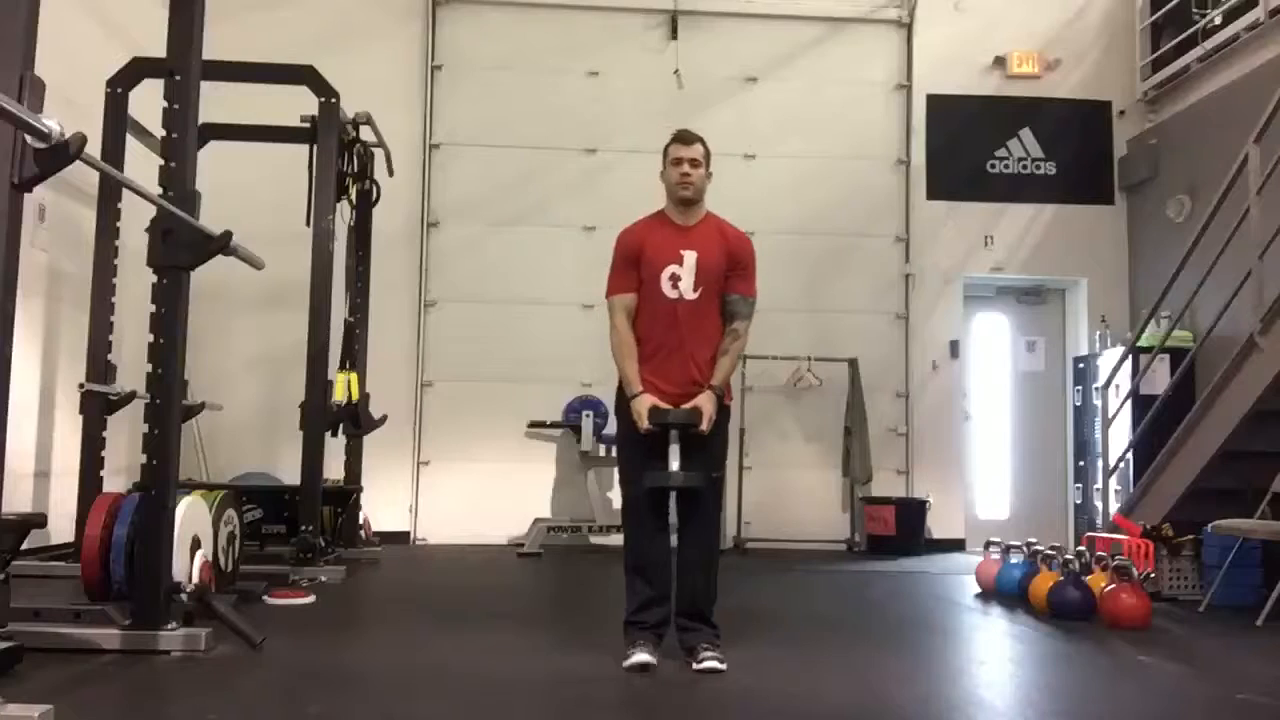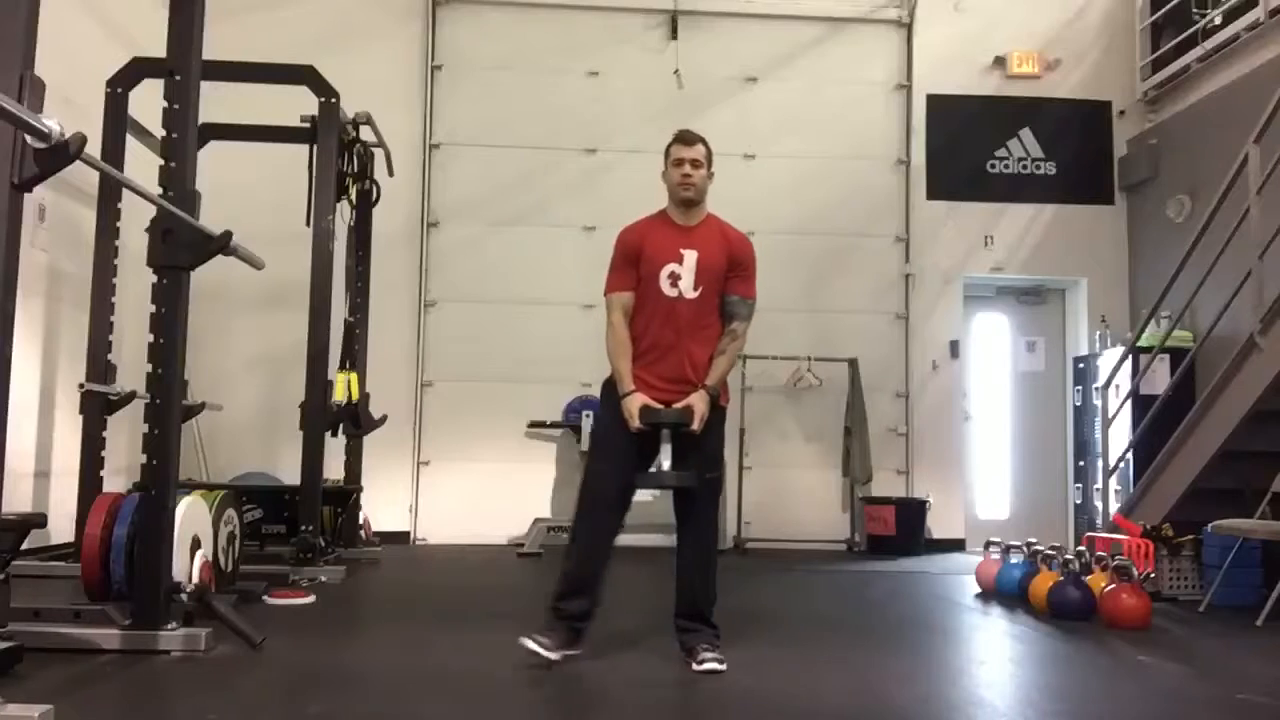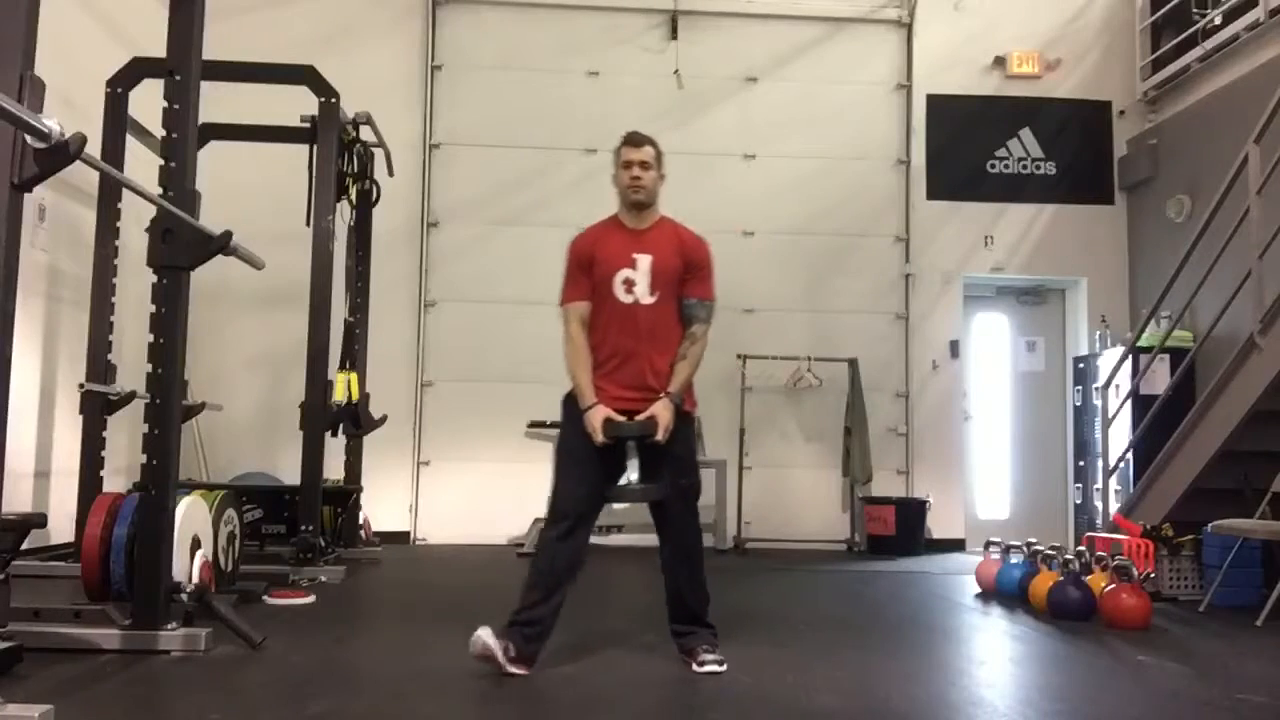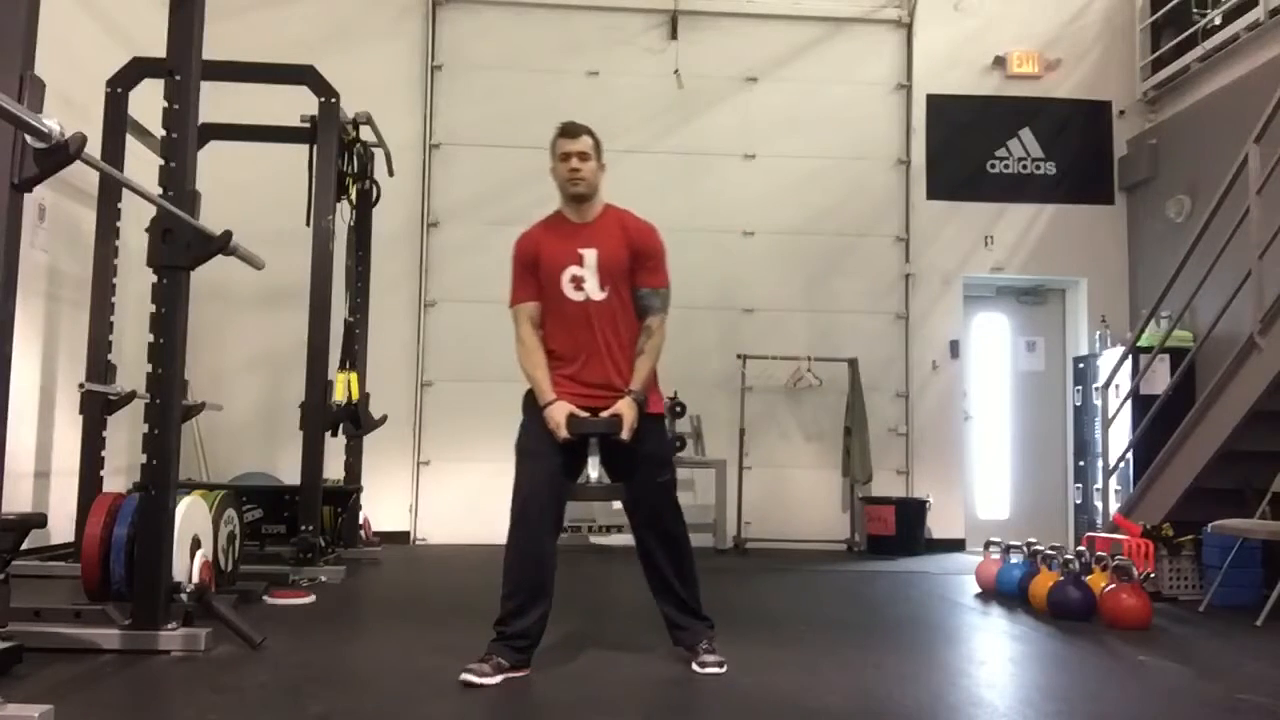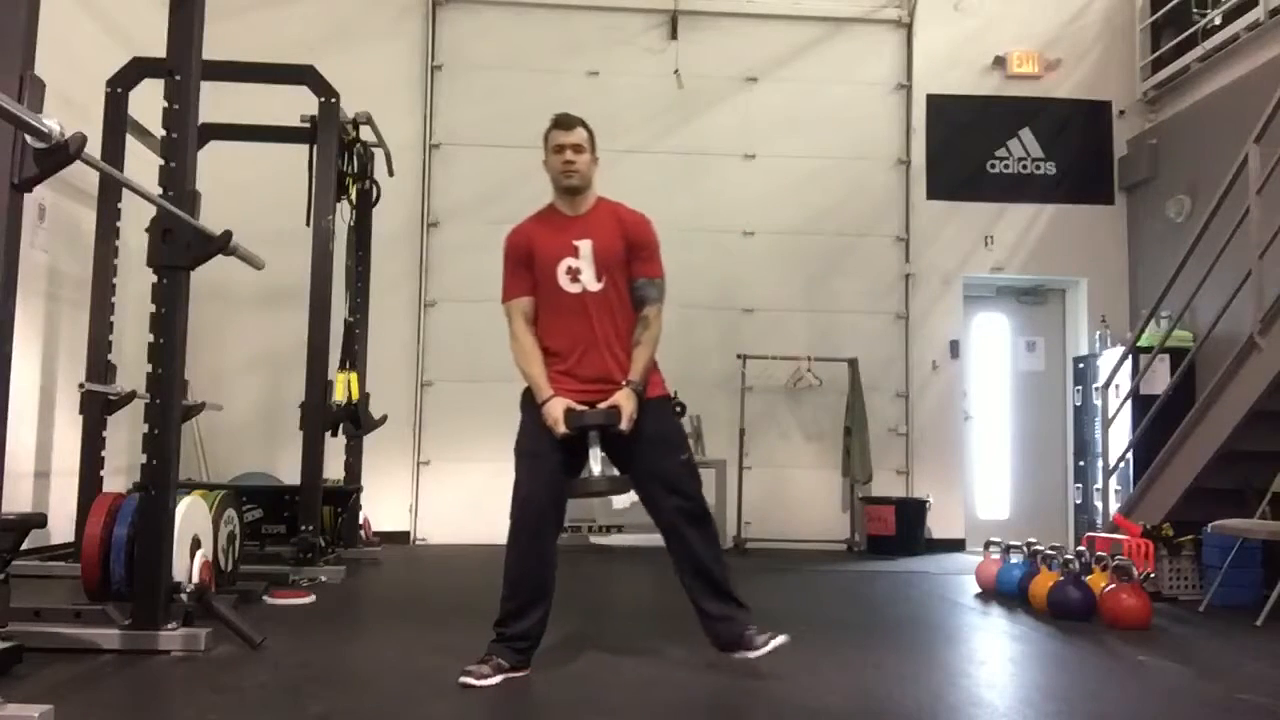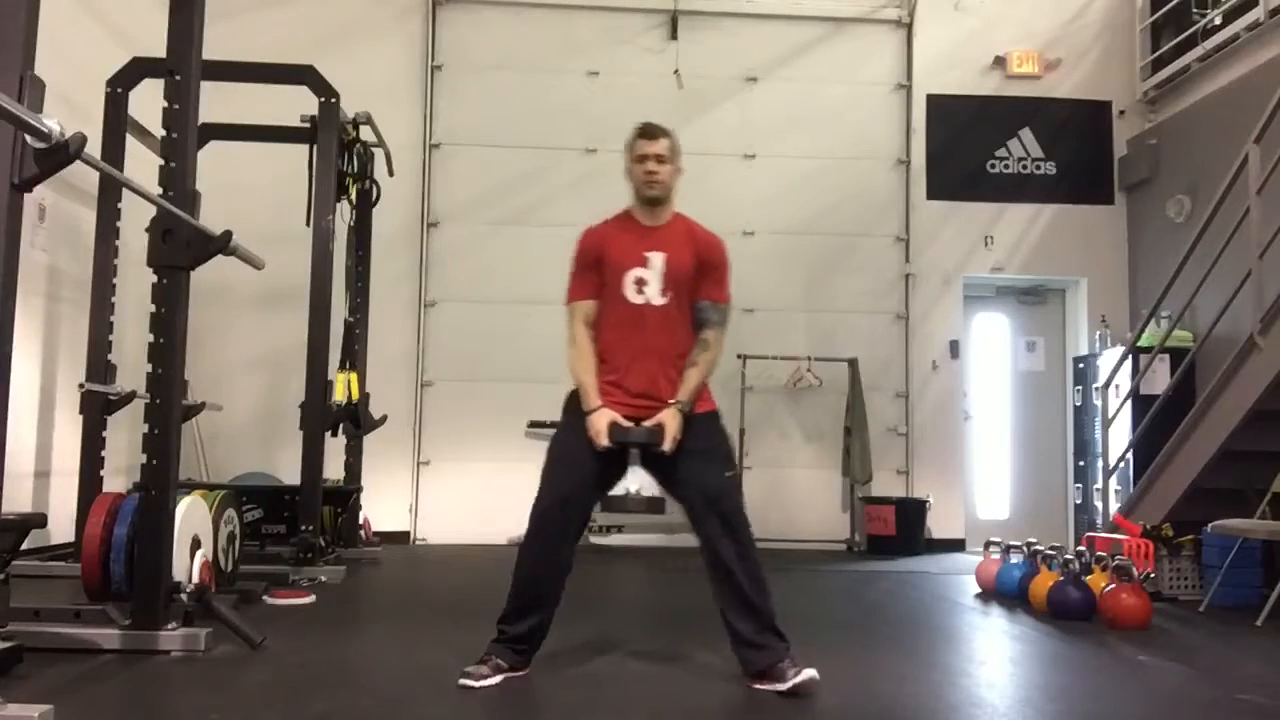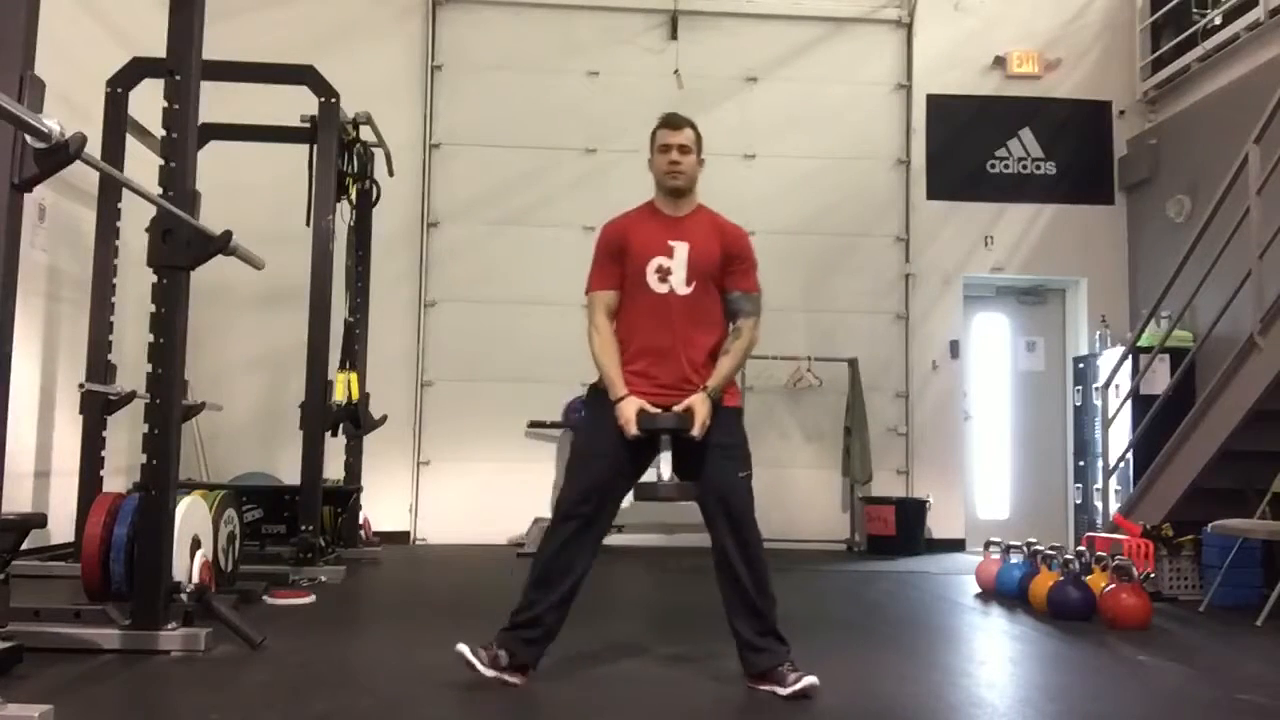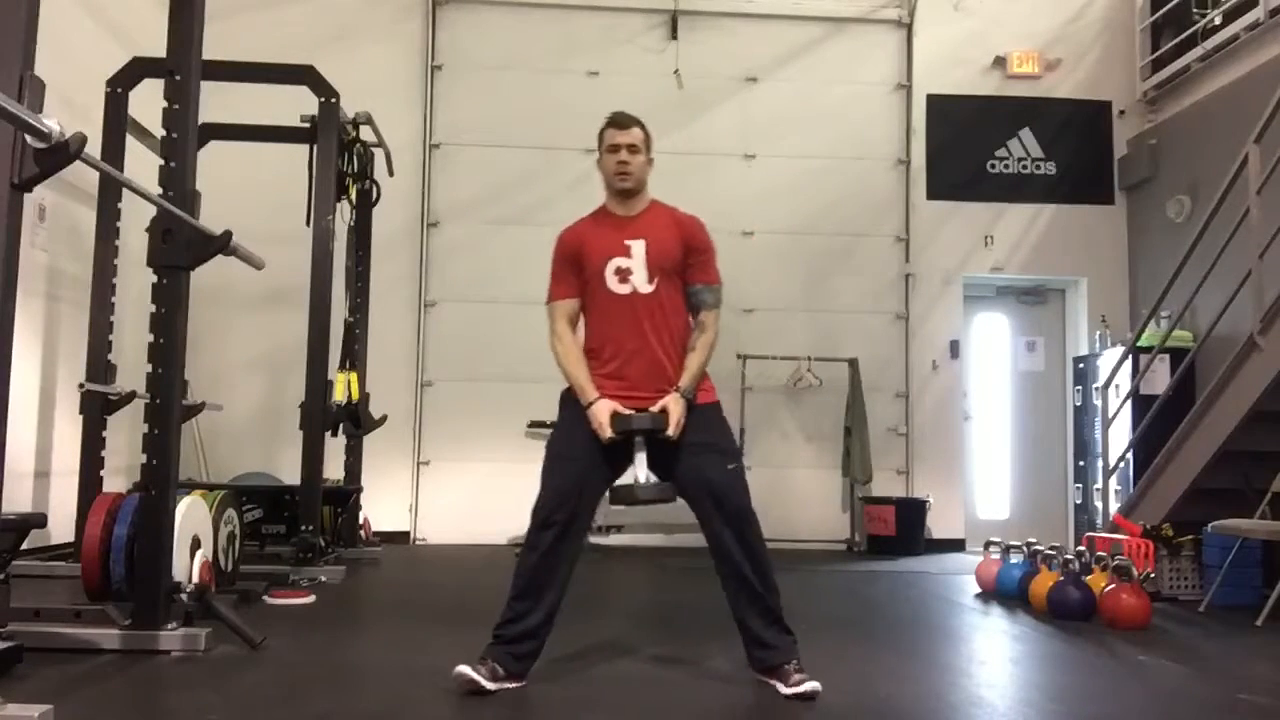
dt=0.3s
person 1, frame 1
left shoulder: (735, 244)
right shoulder: (635, 239)
left elbow: (738, 326)
right elbow: (621, 321)
left wrist: (713, 392)
right wrist: (636, 392)
left hip: (705, 401)
right hip: (643, 398)
left knee: (700, 517)
right knee: (644, 516)
left ankle: (698, 633)
right ankle: (644, 630)
person 1, frame 2
left shoulder: (736, 246)
right shoulder: (635, 238)
left elbow: (737, 327)
right elbow: (619, 317)
left wrist: (707, 392)
right wrist: (629, 390)
left hip: (700, 401)
right hip: (632, 394)
left knee: (699, 519)
right knee: (598, 507)
left ankle: (698, 634)
right ankle: (566, 626)
person 1, frame 3
left shoulder: (690, 247)
right shoulder: (587, 245)
left elbow: (697, 331)
right elbow: (576, 329)
left wrist: (669, 399)
right wrist: (589, 404)
left hip: (668, 407)
right hip: (595, 405)
left knee: (680, 525)
right knee: (566, 520)
left ankle: (695, 636)
right ankle: (520, 642)
person 1, frame 4
left shoulder: (639, 235)
right shoulder: (532, 244)
left elbow: (654, 323)
right elbow: (527, 329)
left wrist: (633, 397)
right wrist: (549, 401)
left hip: (633, 403)
right hip: (555, 405)
left knee: (659, 521)
right knee: (531, 523)
left ankle: (694, 633)
right ankle: (511, 648)
person 1, frame 5
left shoulder: (632, 226)
right shoulder: (524, 239)
left elbow: (651, 314)
right elbow: (521, 325)
left wrist: (632, 389)
right wrist: (546, 396)
left hip: (635, 395)
right hip: (555, 401)
left knee: (683, 508)
right knee: (532, 520)
left ankle: (732, 629)
right ankle: (510, 650)
person 1, frame 6
left shoulder: (705, 246)
right shoulder: (596, 242)
left elbow: (710, 337)
right elbow: (581, 329)
left wrist: (679, 407)
right wrist: (594, 407)
left hip: (683, 411)
right hip: (600, 410)
left knee: (726, 525)
right knee: (551, 523)
left ankle: (767, 659)
right ankle: (512, 649)
person 1, frame 7
left shoulder: (730, 238)
right shoulder: (620, 232)
left elbow: (745, 326)
right elbow: (601, 319)
left wrist: (708, 393)
right wrist: (621, 395)
left hip: (708, 403)
right hip: (624, 399)
left knee: (737, 525)
right knee: (577, 516)
left ankle: (767, 660)
right ankle: (516, 650)
person 1, frame 8
left shoulder: (686, 230)
right shoulder: (575, 239)
left elbow: (708, 320)
right elbow: (561, 327)
left wrist: (682, 393)
right wrist: (591, 400)
left hip: (684, 401)
right hip: (597, 404)
left knee: (733, 519)
right knee: (554, 523)
left ankle: (776, 656)
right ankle: (508, 658)
